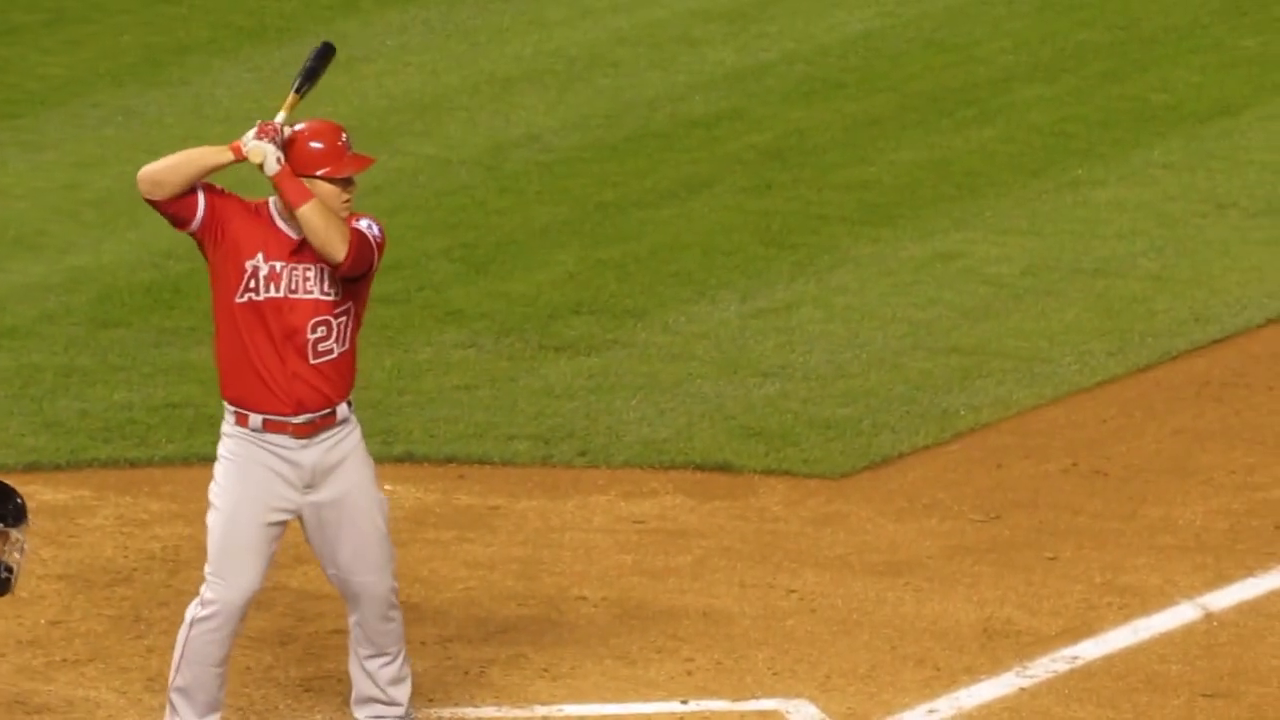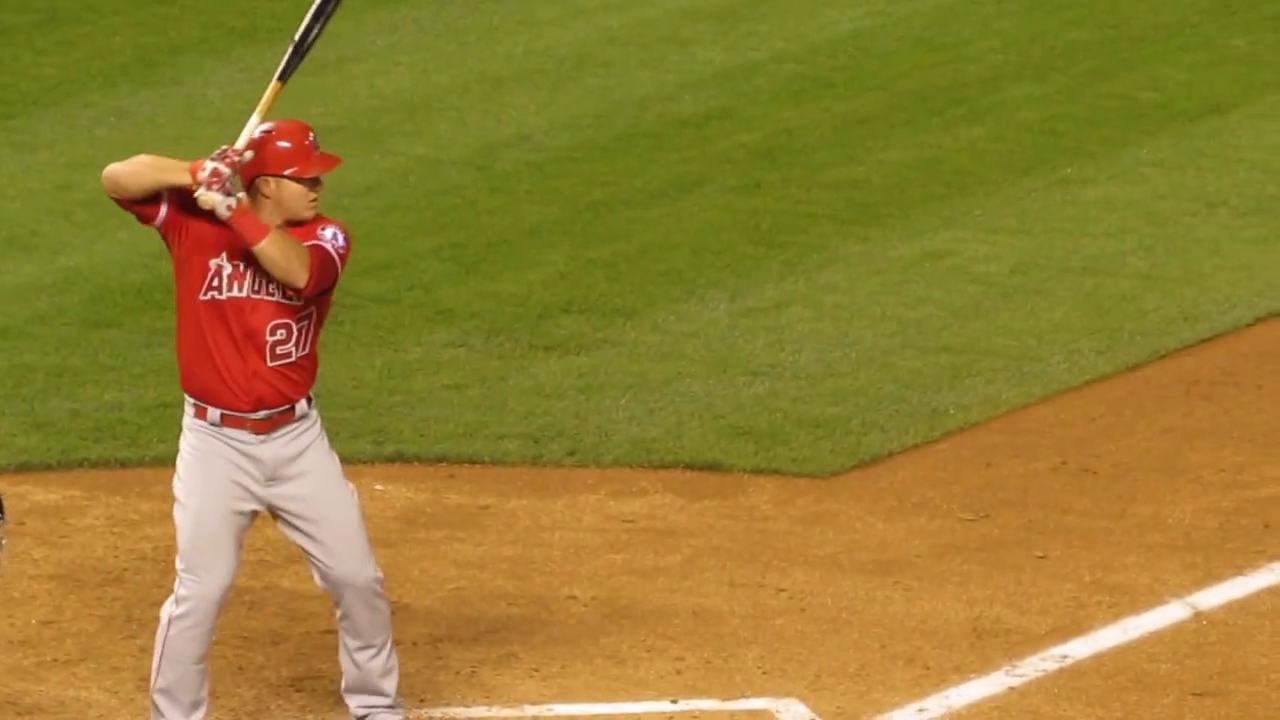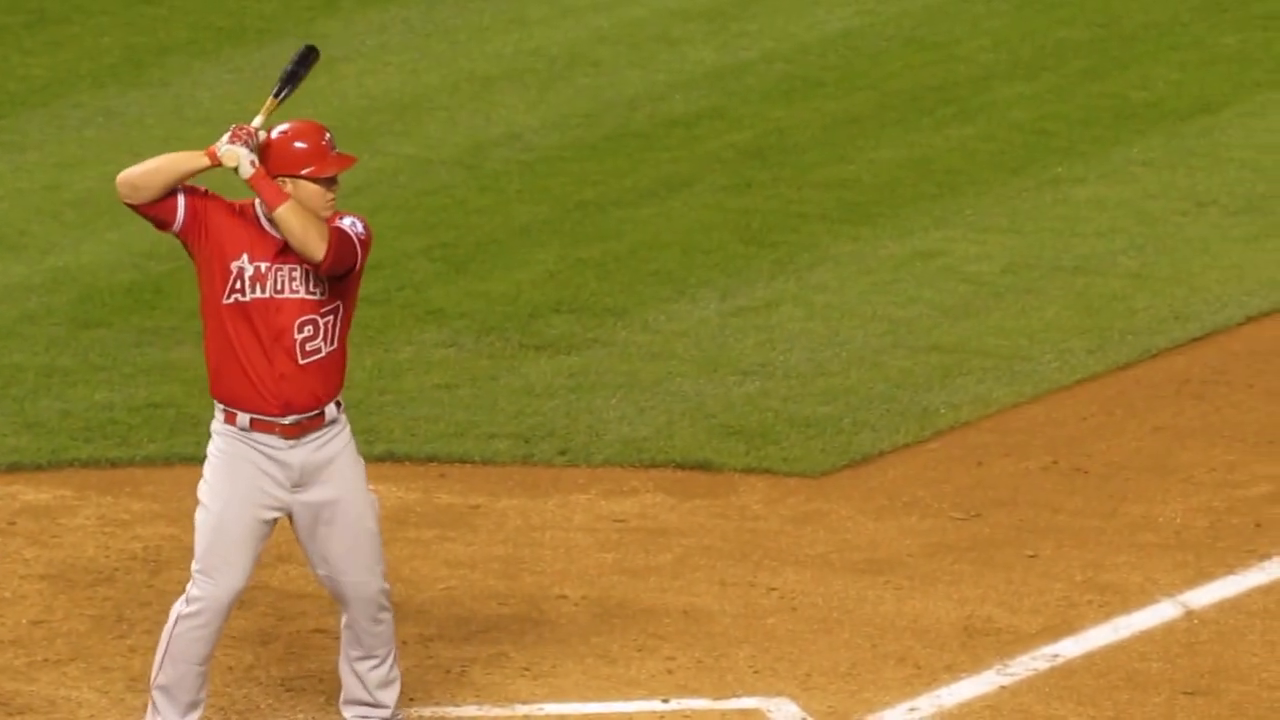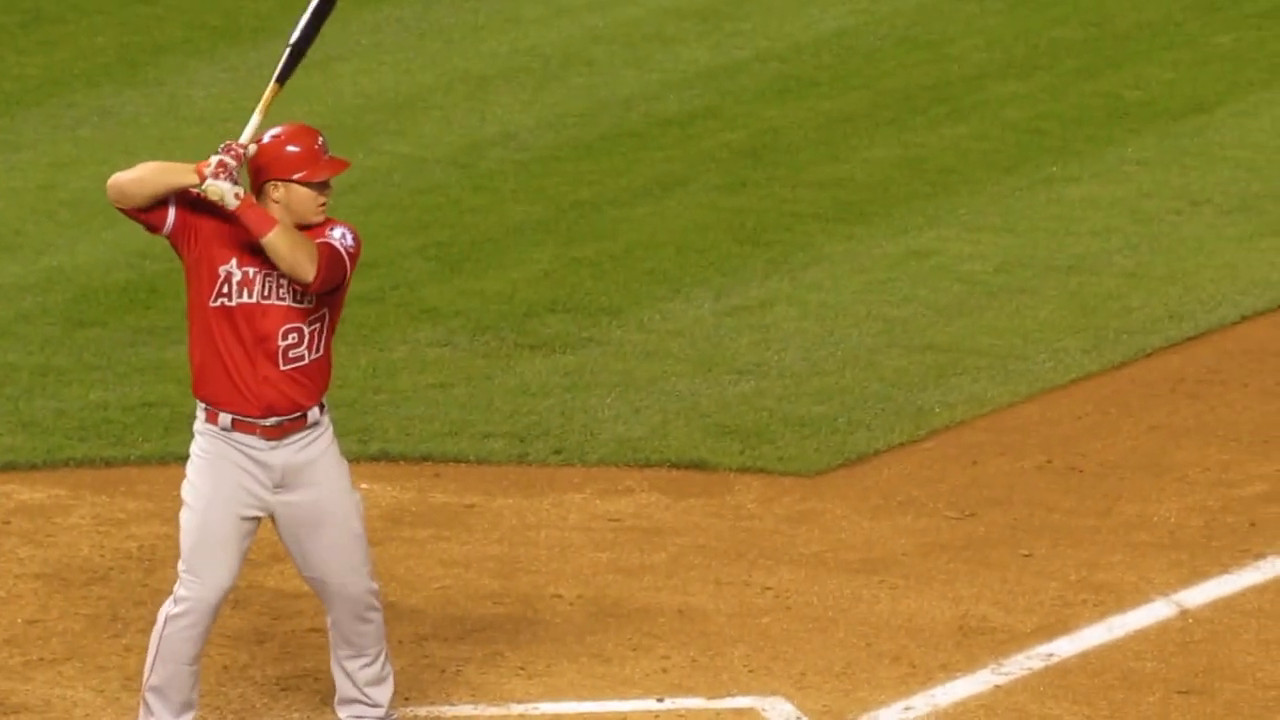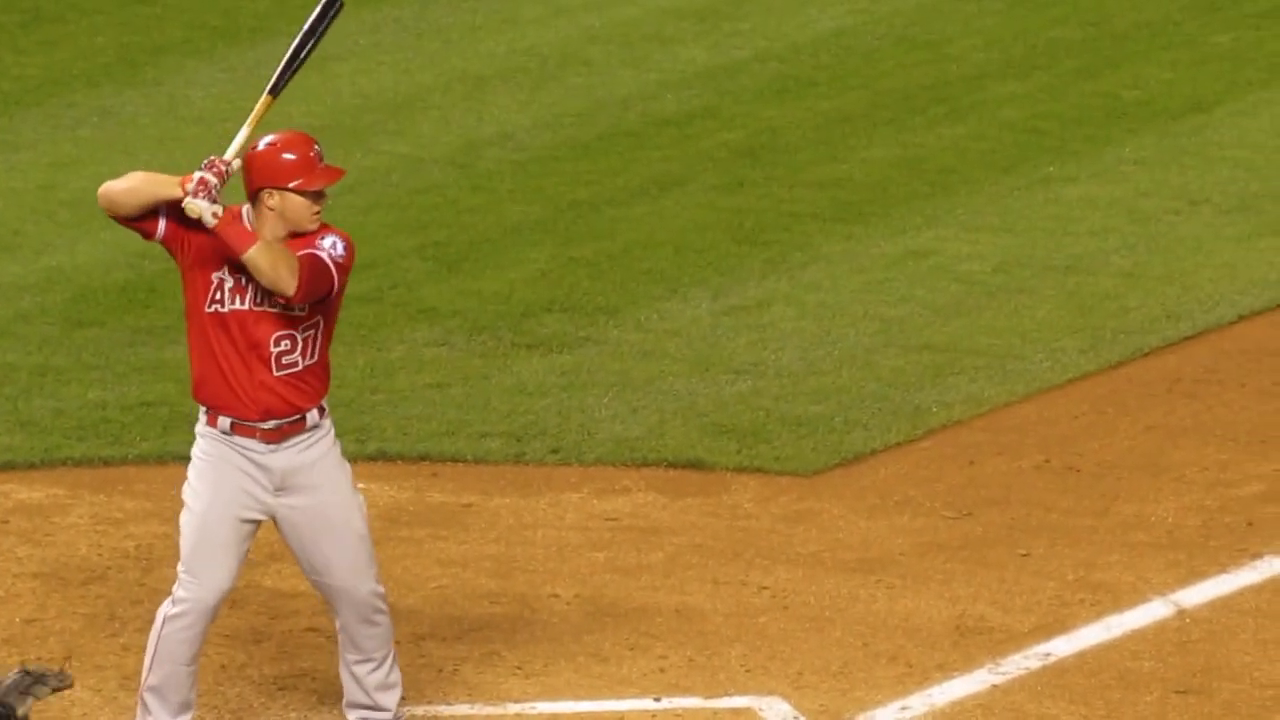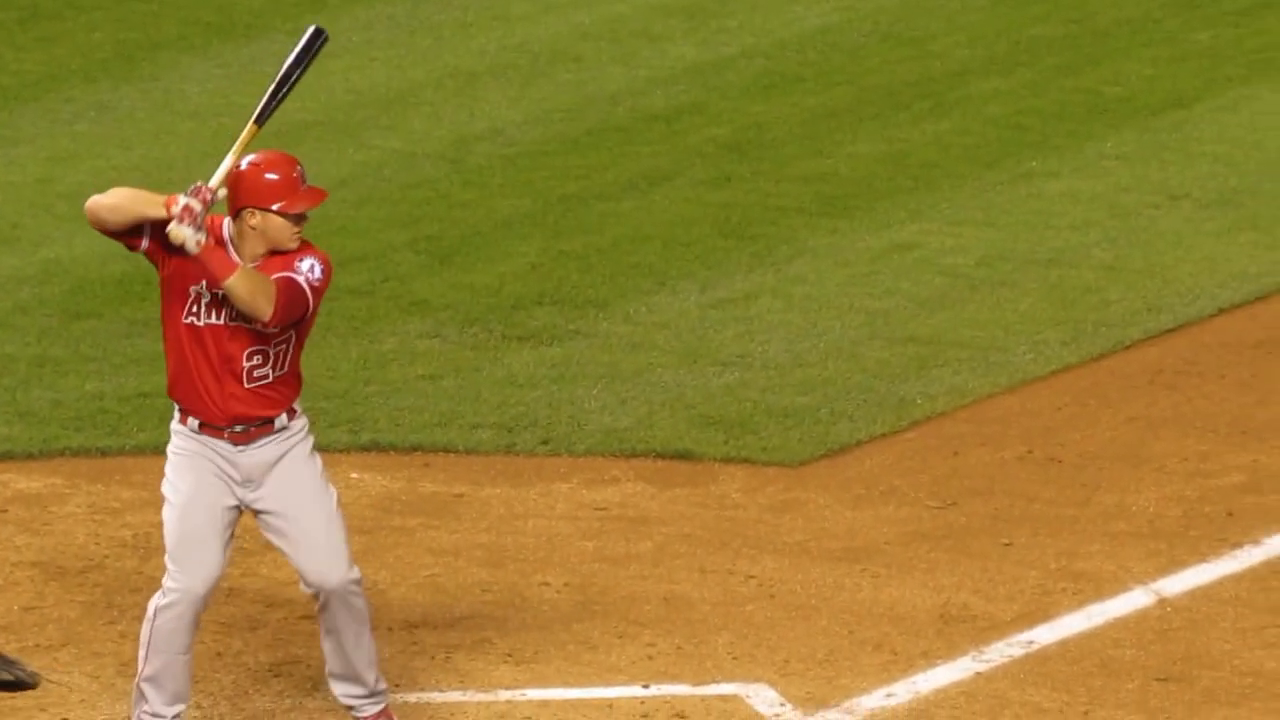
dt=0.4s
person 1, frame 1
left shoulder: (362, 232)
right shoulder: (230, 221)
left elbow: (338, 250)
right elbow: (151, 181)
left wrist: (277, 171)
right wrist: (239, 150)
left hip: (337, 443)
right hip: (254, 447)
left knee: (373, 590)
right knee: (225, 595)
person 1, frame 2
left shoulder: (328, 236)
right shoulder: (194, 222)
left elbow: (301, 274)
right elbow: (115, 179)
left wrist: (231, 209)
right wrist: (194, 174)
left hip: (298, 437)
right hip: (216, 440)
left knee: (357, 577)
right knee: (198, 592)
person 1, frame 3
left shoulder: (349, 232)
right shoulder: (215, 222)
left elbow: (318, 248)
right elbow: (130, 186)
left wrist: (254, 174)
right wrist: (214, 155)
left hip: (325, 442)
right hip: (242, 445)
left knee: (364, 590)
right knee: (210, 593)
person 1, frame 4
left shoulder: (338, 240)
right shoulder: (204, 225)
left elbow: (306, 268)
right elbow: (120, 189)
left wrist: (238, 201)
right wrist: (203, 173)
left hip: (308, 444)
right hip: (225, 446)
left knee: (353, 590)
right knee: (197, 595)
person 1, frame 5
left shoulder: (332, 247)
right shoulder: (197, 231)
left elbow: (290, 280)
right elbow: (112, 197)
left wrist: (217, 217)
right wrist: (186, 187)
left hip: (309, 448)
right hip: (226, 449)
left knee: (360, 593)
right knee: (196, 596)
person 1, frame 6
left shoulder: (309, 265)
right shoulder: (186, 234)
left elbow: (267, 307)
right elbow: (99, 209)
left wrist: (200, 245)
right wrist: (175, 208)
left hip: (280, 444)
right hip: (200, 447)
left knee: (333, 576)
right knee: (185, 587)
